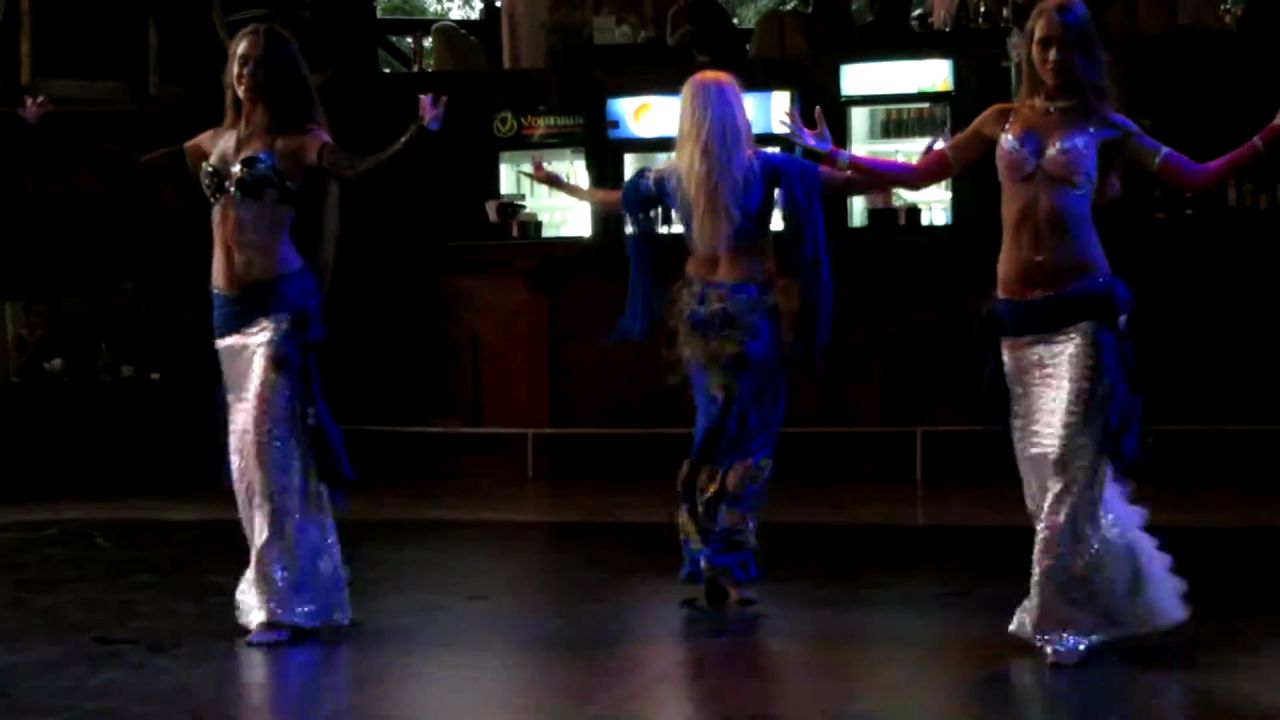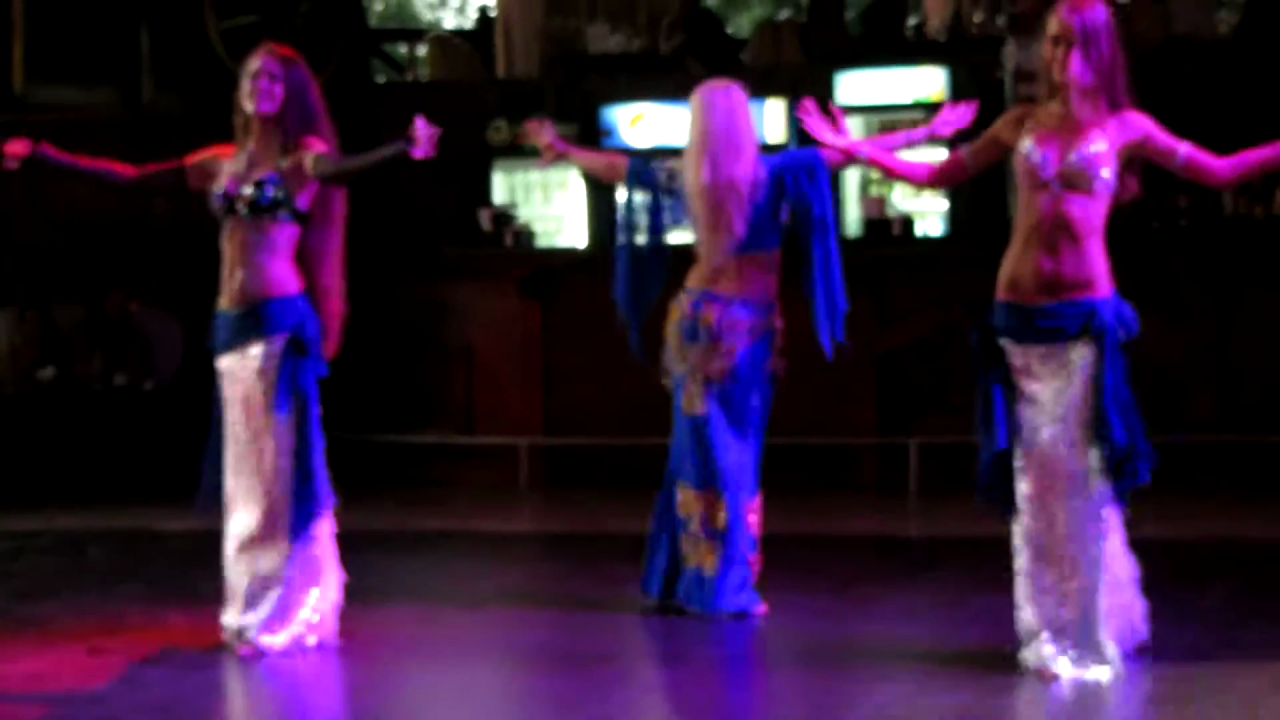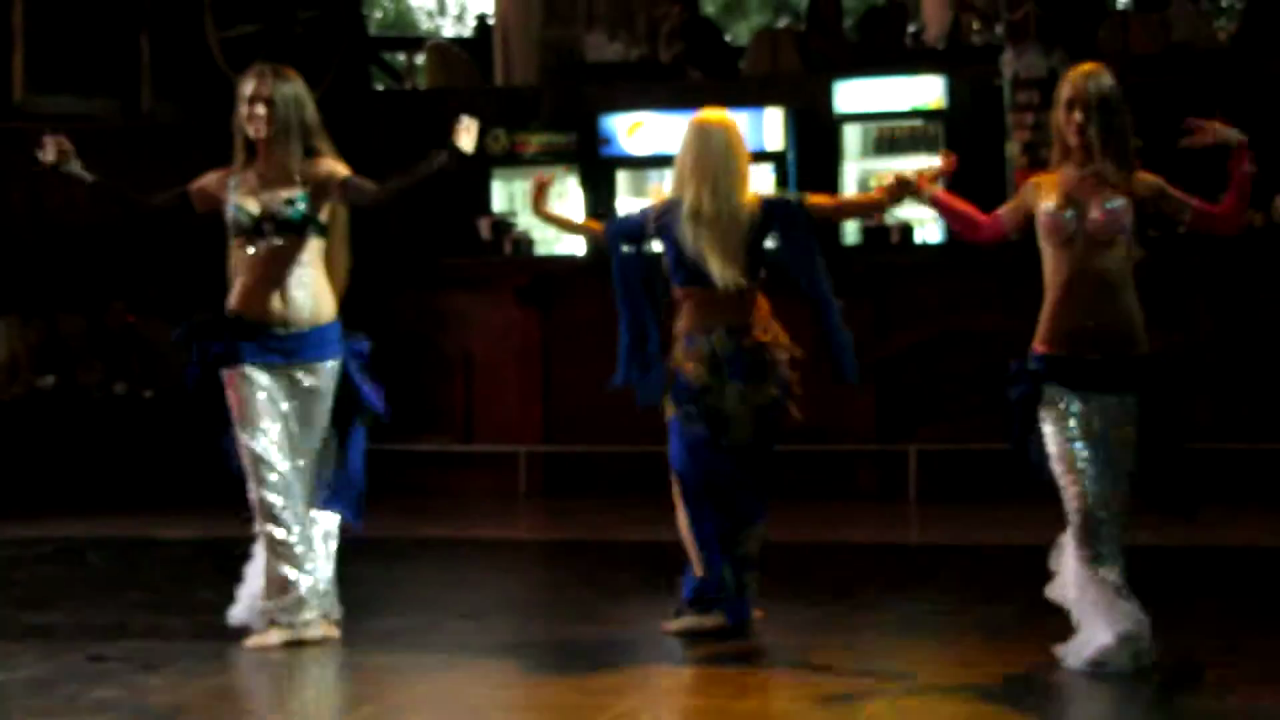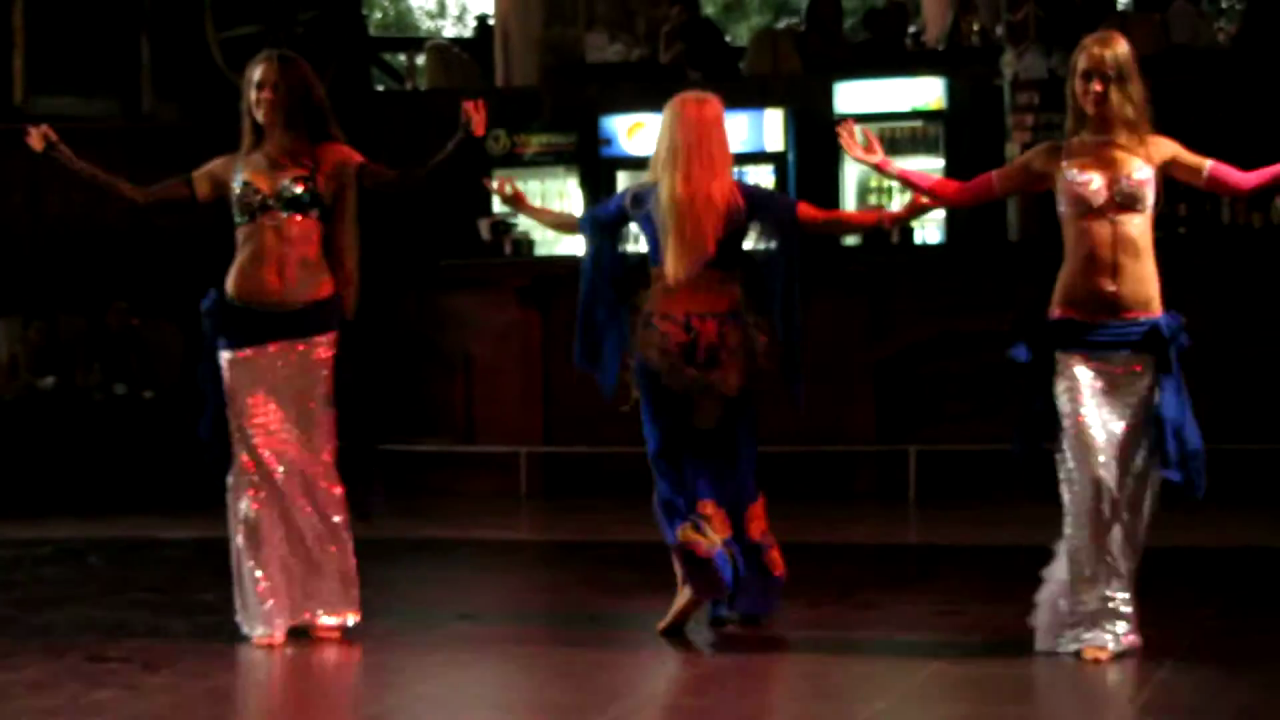
dt=0.7s
person 1, frame 1
left shoulder: (1105, 124)
right shoulder: (1001, 119)
left elbow: (1194, 177)
right elbow: (919, 174)
right wrist: (837, 156)
left hip: (1082, 305)
right hip: (1017, 311)
left knee: (1066, 459)
right knee: (1041, 464)
left ankle: (1061, 620)
right ankle: (1092, 600)
person 1, frame 2
left shoulder: (1124, 127)
right shoulder: (1020, 125)
left elbow: (1217, 172)
right elbow: (933, 175)
right wrist: (853, 147)
left hip: (1087, 315)
right hip: (1018, 315)
left knee: (1080, 471)
right knee: (1036, 475)
left ankle: (1085, 633)
right ankle: (1046, 631)
person 1, frame 3
left shoulder: (1137, 186)
right shoulder: (1039, 189)
left elbow: (1228, 223)
right elbow: (987, 231)
left wrist: (1239, 150)
right wrist: (931, 193)
left hip: (1128, 367)
right hip: (1060, 369)
left knee: (1114, 505)
right knee: (1086, 503)
left ankle: (1107, 618)
right ankle: (1110, 631)
person 1, frame 4
left shoulder: (1154, 150)
right shoulder: (1052, 157)
right elbow: (962, 194)
right wrist: (886, 166)
left hip: (1143, 331)
right hip: (1076, 331)
left knee: (1133, 478)
right knee: (1092, 475)
left ankle: (1112, 613)
right ankle: (1091, 619)
person 2, frame 1
left shoulder: (300, 139)
right shoulder: (216, 141)
left elbow: (356, 168)
right elbow: (137, 164)
left wrist: (418, 132)
left hip: (280, 303)
right hip: (229, 309)
left knee: (270, 446)
right knee: (250, 449)
left ankle: (288, 599)
right ankle: (275, 589)
person 2, frame 2
left shoulder: (304, 154)
right shoulder: (222, 161)
left elbow: (340, 165)
right elbow: (136, 175)
left wrist: (404, 150)
left hip: (280, 321)
right hip: (233, 325)
left knee: (275, 469)
right knee: (250, 468)
left ankle: (286, 615)
right ankle: (262, 610)
person 2, frame 3
left shoulder: (322, 174)
right shoulder: (226, 182)
left elbow: (381, 195)
right elbow: (145, 208)
left wrist: (450, 156)
right wrist: (77, 171)
left hip: (316, 342)
right hip: (249, 343)
left knee: (314, 477)
right knee: (270, 477)
left ankle: (306, 602)
right ankle: (294, 607)
person 2, frame 4
left shoulder: (330, 158)
right shoulder: (230, 168)
left elbow: (406, 183)
right elbow: (144, 198)
left wrist: (464, 141)
right wrist: (63, 156)
left hip: (312, 324)
right hip: (246, 325)
left knee: (313, 463)
right knee: (257, 466)
left ankle: (325, 604)
right ankle: (270, 608)
person 3, frame 1
left shoulder: (670, 174)
right shoulder: (761, 165)
left elbow: (615, 199)
right elbow: (846, 182)
left wrist: (562, 186)
left hip: (697, 303)
right hip: (751, 306)
left knee: (714, 429)
right knee: (753, 432)
left ankle: (708, 555)
right ankle: (728, 549)
person 3, frame 2
left shoulder: (685, 178)
right shoulder: (770, 173)
left elbow: (613, 167)
left wrist: (560, 148)
right wrist: (933, 129)
left hip: (693, 316)
right hip: (746, 325)
left knee: (694, 447)
right knee: (737, 455)
left ankle: (681, 579)
right ankle: (730, 588)
person 3, frame 3
left shoulder: (667, 215)
right shoulder: (760, 210)
left elbow: (602, 233)
right elbow: (845, 208)
left wrist: (546, 213)
right wrist: (901, 189)
left hip: (700, 356)
right hip: (759, 353)
left knee: (697, 483)
right knee: (743, 480)
left ankle: (716, 603)
right ankle: (734, 600)
person 3, frame 4
left shoulder: (644, 197)
right shoulder: (739, 196)
left elbow: (578, 224)
right elbow: (824, 222)
left wrist: (523, 207)
right wrist: (900, 215)
left hip: (663, 337)
right hip: (726, 336)
left knee: (675, 464)
right knee: (732, 463)
left ankle: (694, 577)
right ankle: (744, 594)
